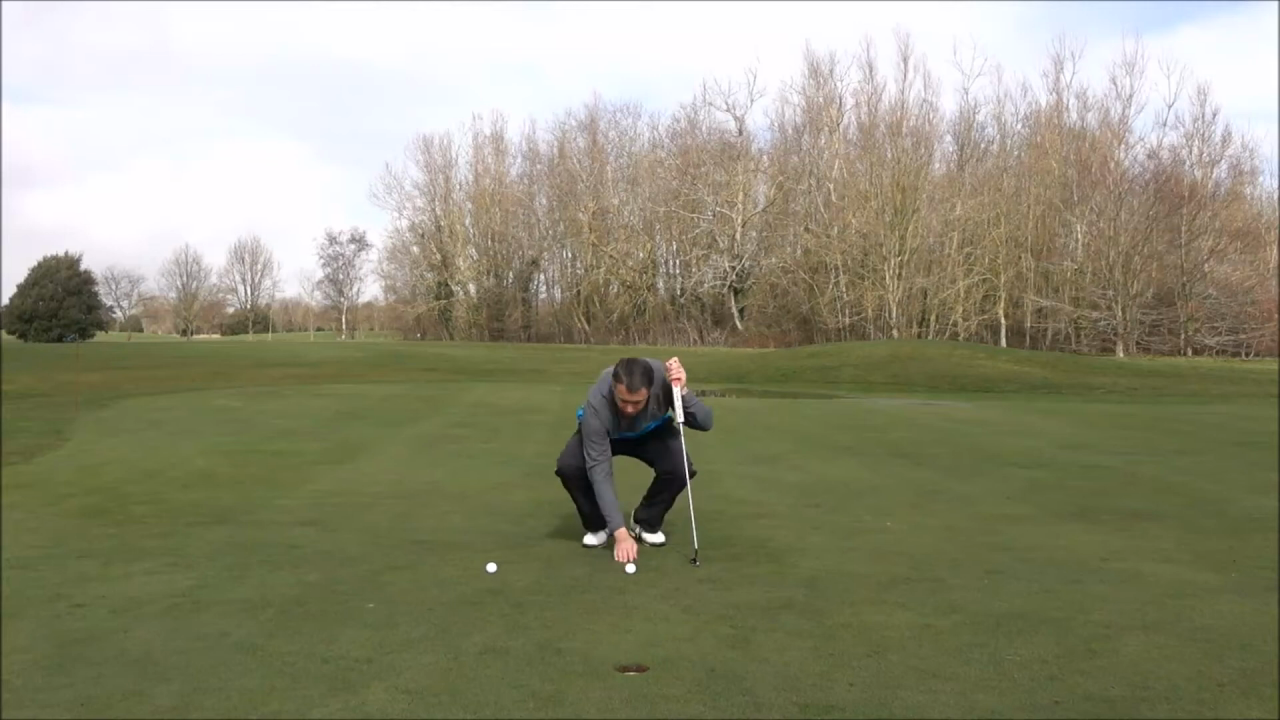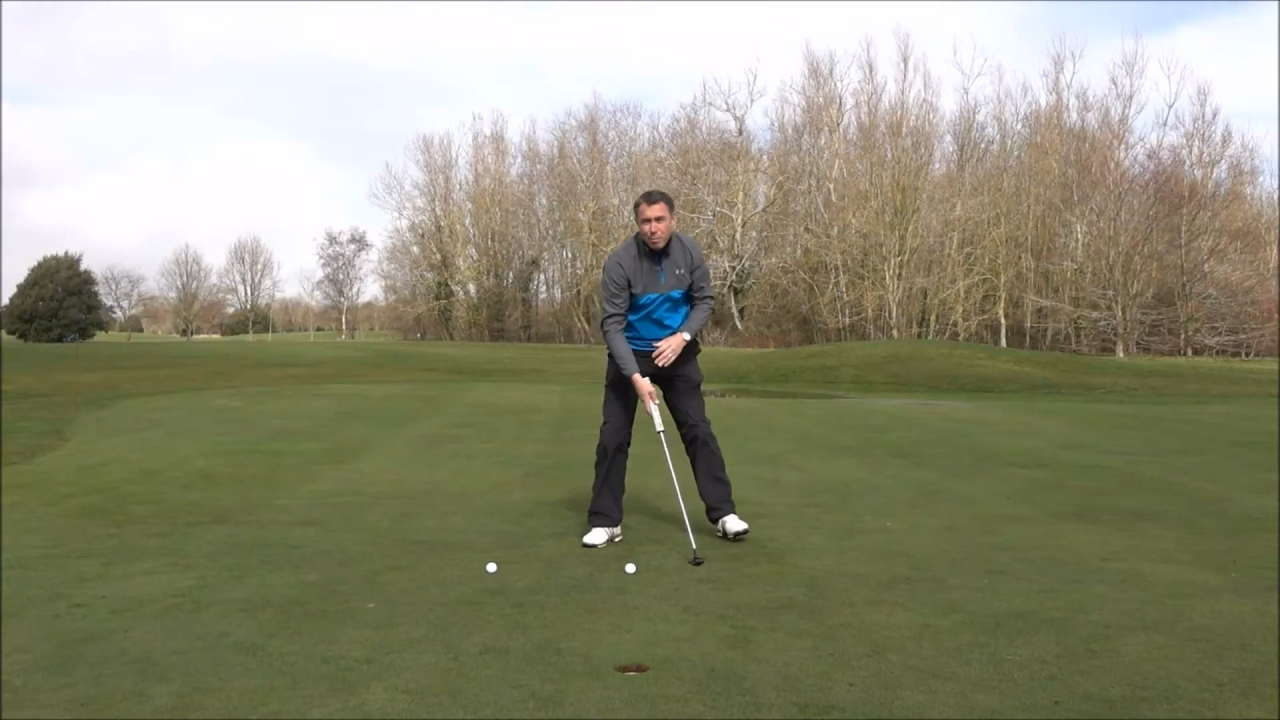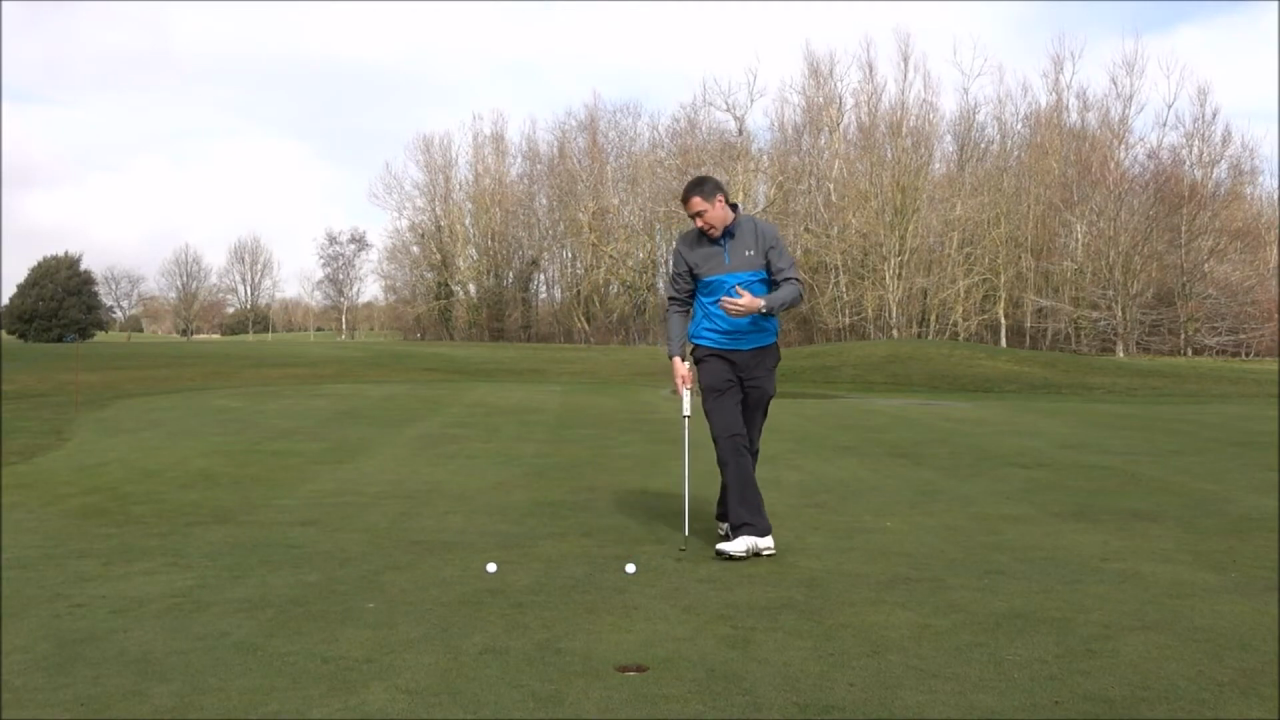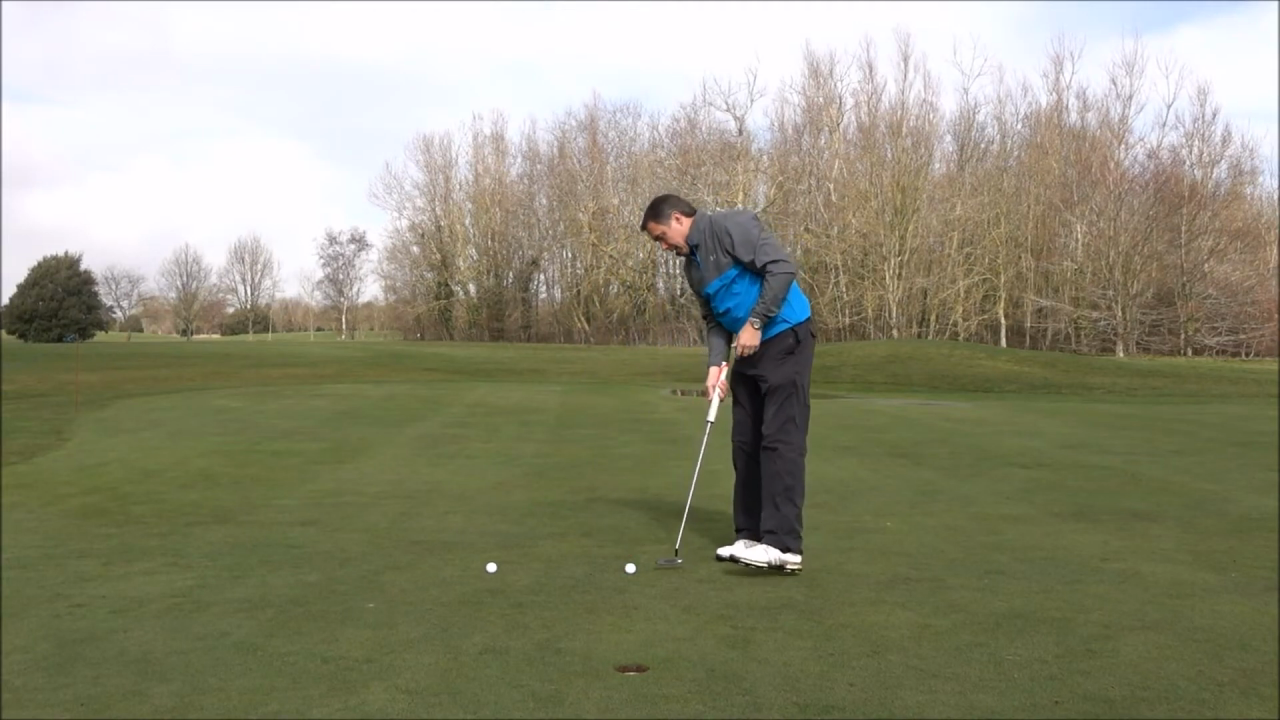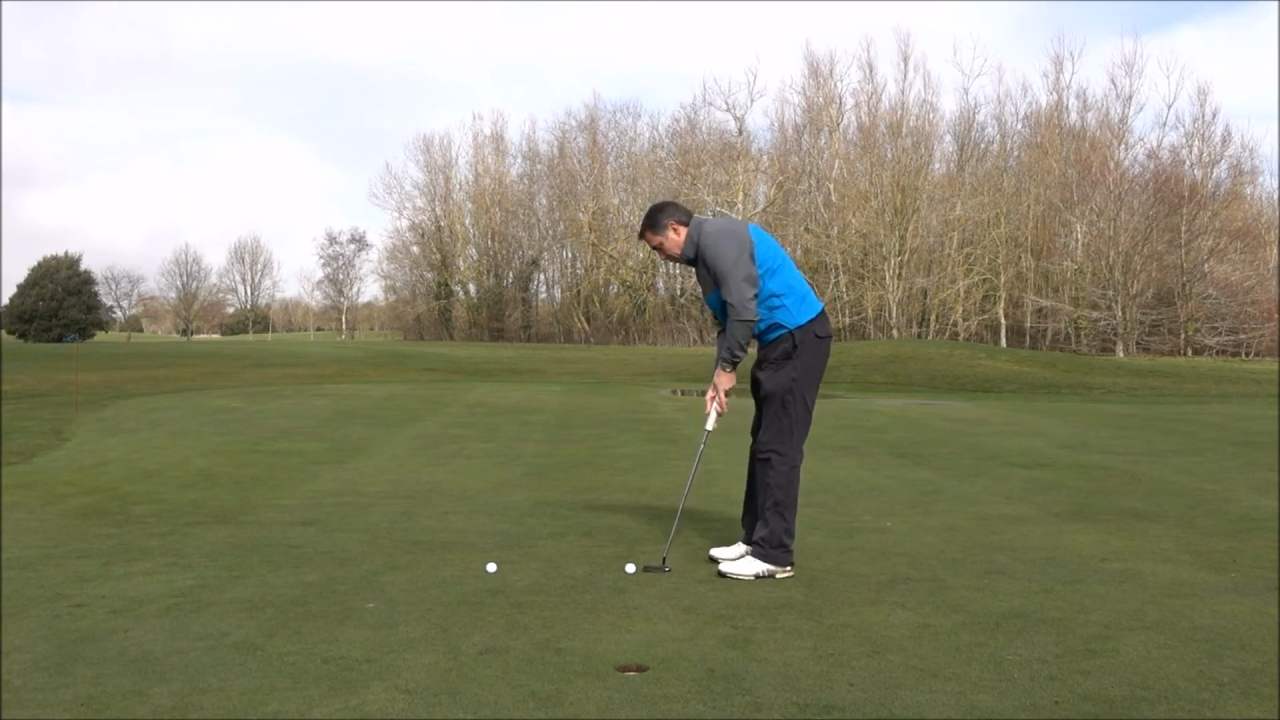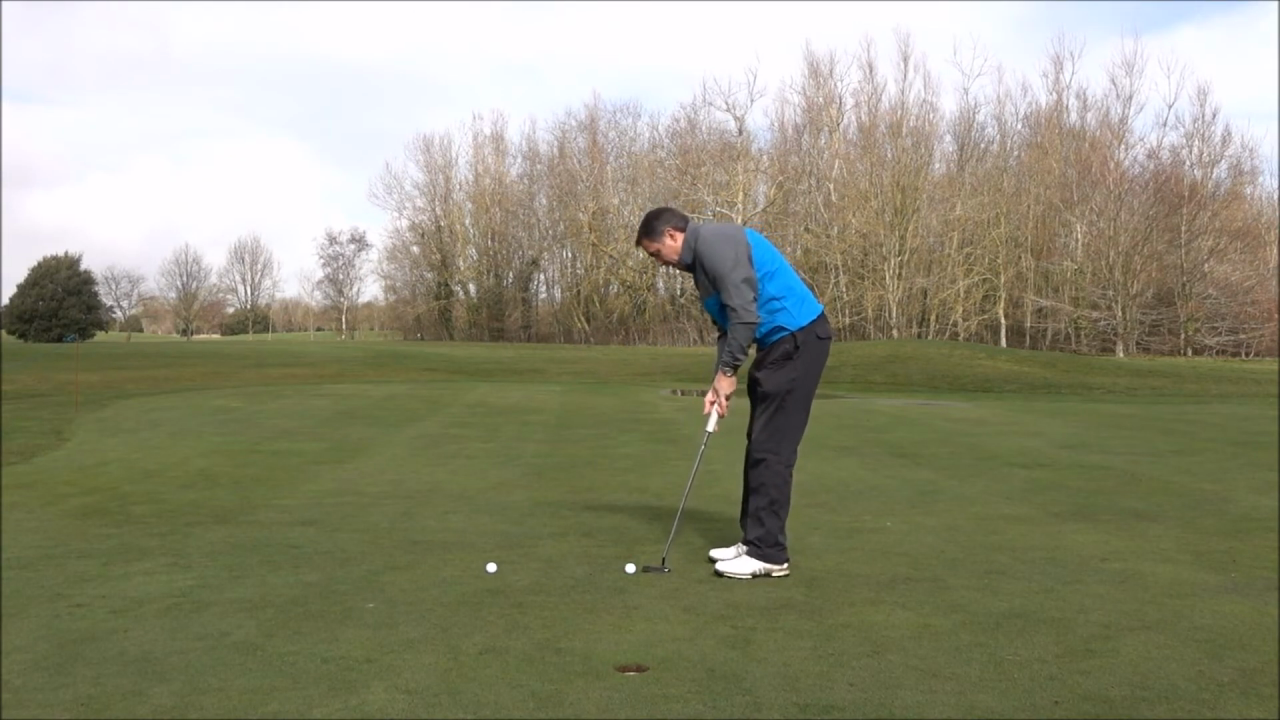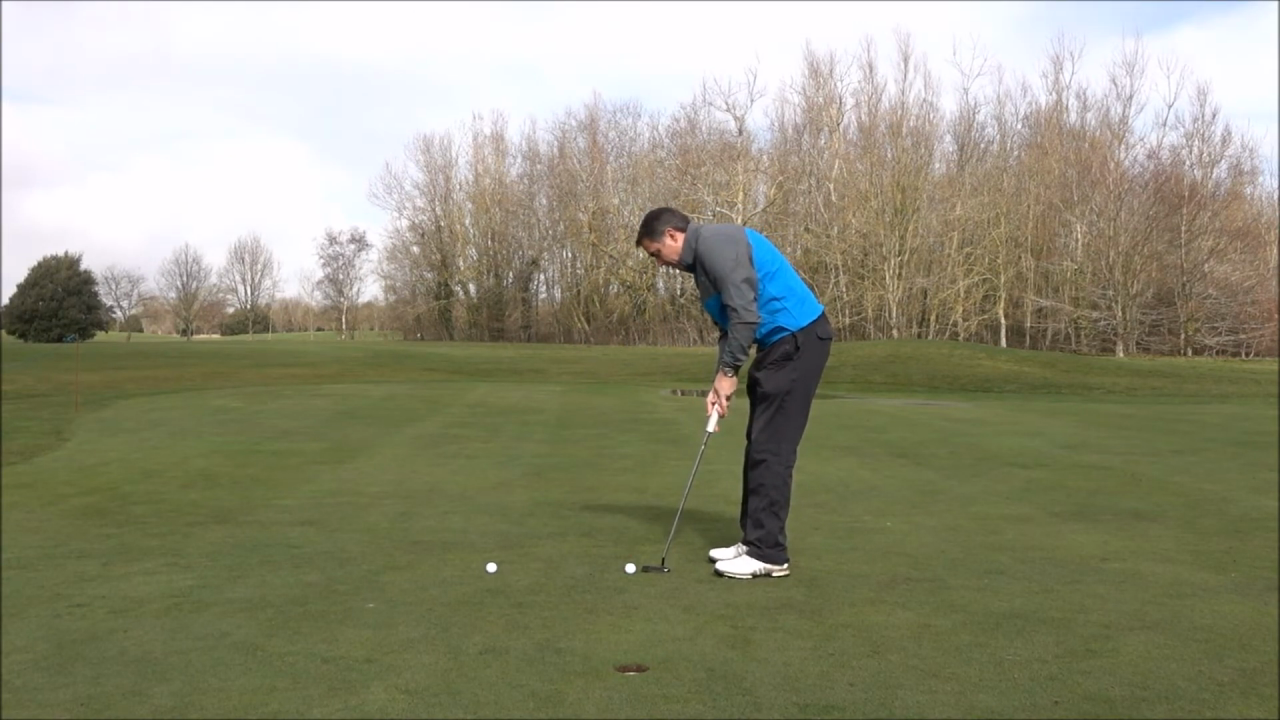
dt=0.7s
person 1, frame 1
left shoulder: (665, 378)
right shoulder: (598, 402)
left elbow: (704, 422)
right elbow: (600, 471)
left wrist: (683, 392)
right wrist: (621, 532)
left hip: (652, 431)
right hip: (605, 434)
left knee: (678, 468)
right knee: (570, 467)
left ankle: (646, 523)
right ankle: (599, 525)
person 1, frame 2
left shoulder: (689, 251)
right shoulder: (620, 261)
left elbow: (704, 301)
right elbow: (612, 325)
left wrist: (682, 337)
right wrist: (635, 377)
left hip: (676, 349)
right hip: (630, 354)
left knee: (698, 430)
right knee: (613, 436)
left ankle: (723, 512)
right ankle: (605, 521)
person 1, frame 3
left shoulder: (763, 234)
right shoulder: (687, 247)
left elbow: (793, 287)
right elbow: (678, 305)
left wrist: (759, 304)
right wrist: (676, 356)
left hip: (760, 352)
right hip: (714, 354)
left knee: (748, 440)
right knee: (729, 437)
left ankle: (730, 517)
right ankle: (754, 531)
person 1, frame 4
left shoulder: (730, 226)
right shoulder: (691, 264)
left elbow: (781, 268)
right elbow: (714, 320)
left wrist: (755, 323)
right wrist: (715, 365)
left hip: (783, 338)
right hip: (748, 350)
left knee: (780, 437)
right knee: (746, 442)
left ankle: (782, 544)
right ankle: (752, 534)
person 1, frame 5
left shoulder: (718, 237)
right shoulder: (704, 255)
left elbow: (744, 310)
right elbow: (729, 320)
left wrist: (726, 367)
right wrist: (719, 378)
left hip: (797, 337)
right hip: (781, 340)
left knee: (778, 448)
right knee: (764, 445)
left ankle: (774, 555)
right ankle: (756, 541)
person 1, frame 6
left shoulder: (714, 242)
right shoulder: (701, 259)
left elbow: (745, 312)
right elbow: (729, 322)
left wrist: (727, 371)
right wrist: (719, 381)
left hip: (797, 337)
right hip: (782, 341)
left knee: (771, 447)
right knee: (760, 445)
left ankle: (769, 553)
right ankle: (755, 541)
person 1, frame 7
left shoulder: (714, 243)
right shoulder: (702, 260)
left elbow: (745, 312)
right elbow: (730, 323)
left wrist: (727, 372)
right wrist: (720, 382)
left hip: (797, 338)
right hip: (781, 342)
left knee: (770, 447)
right knee: (759, 445)
left ankle: (769, 554)
right ankle: (755, 542)
